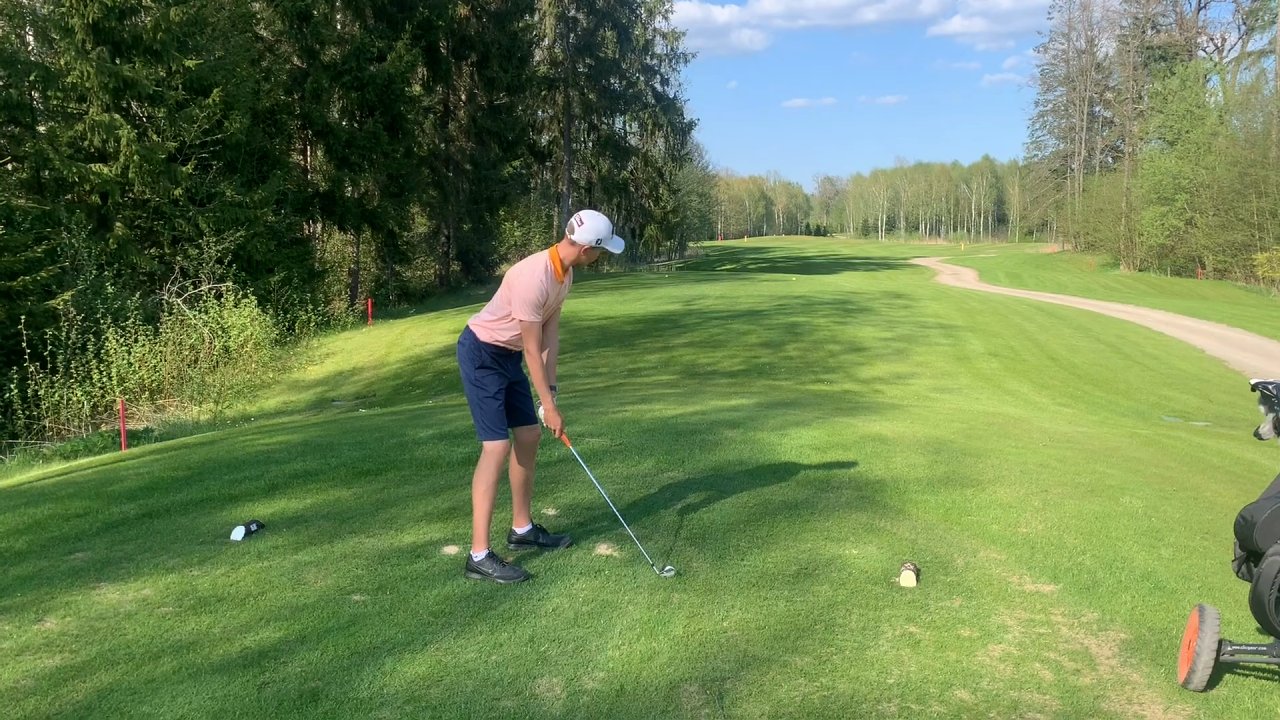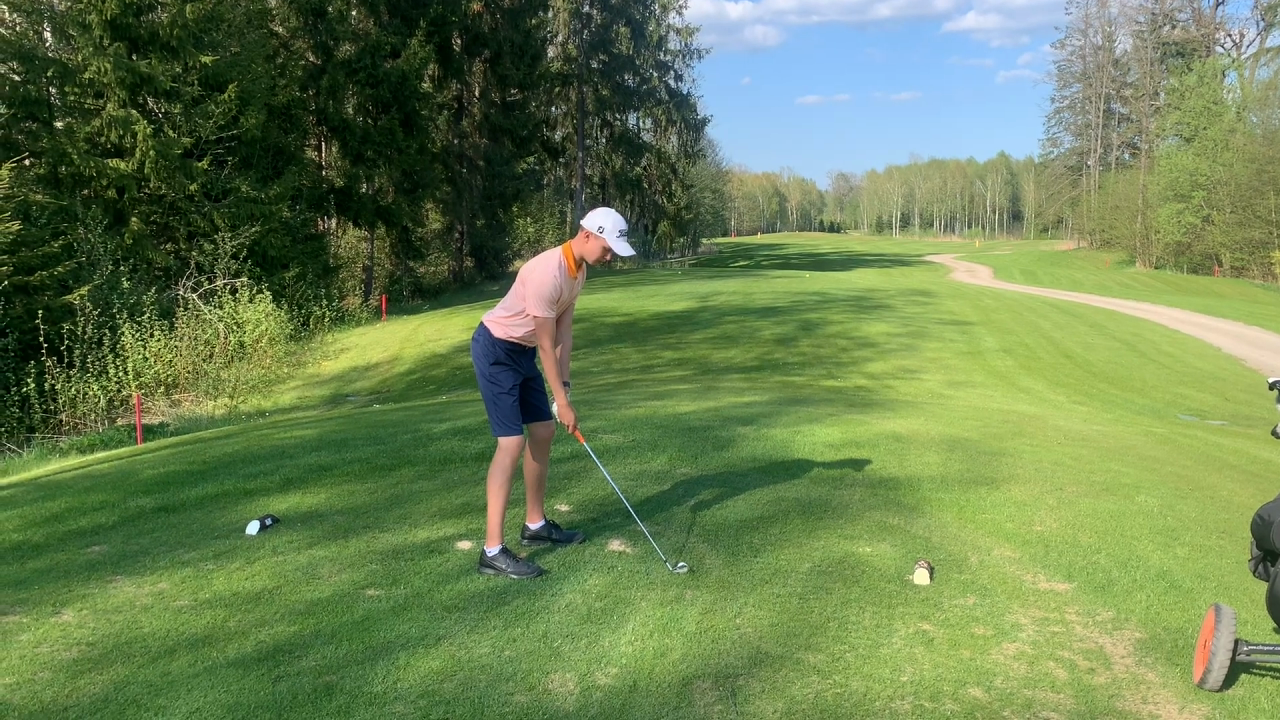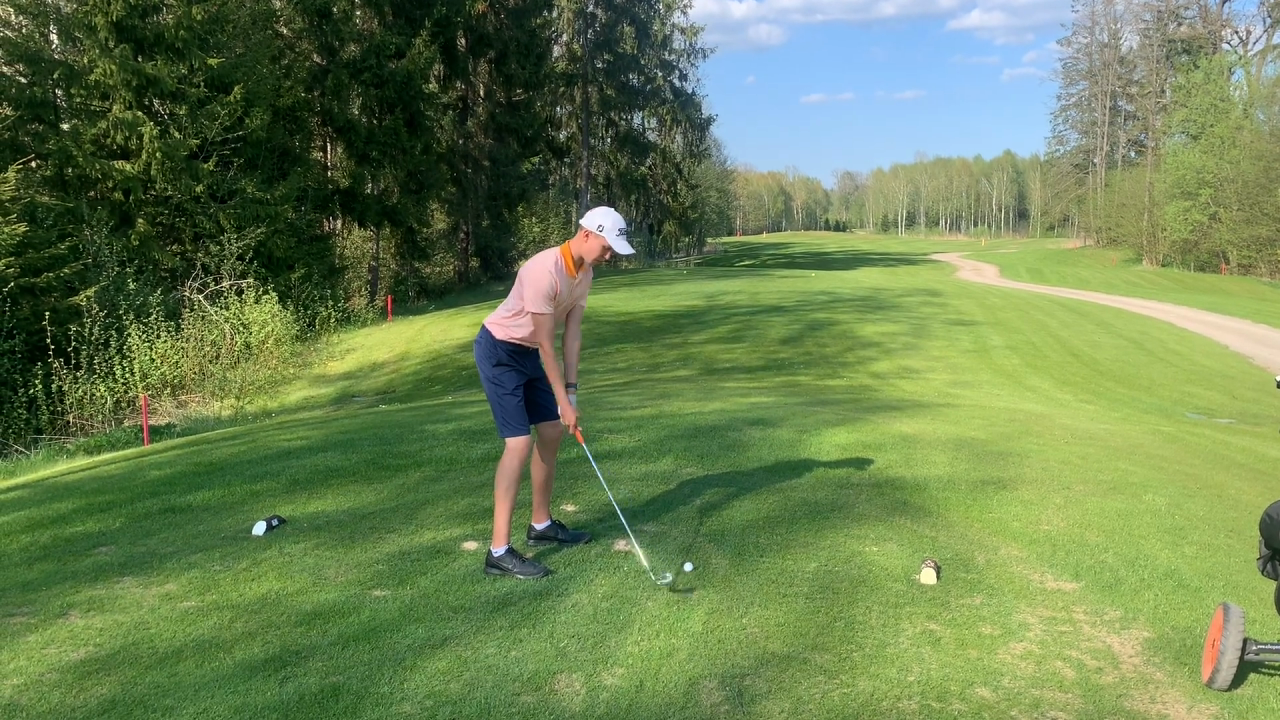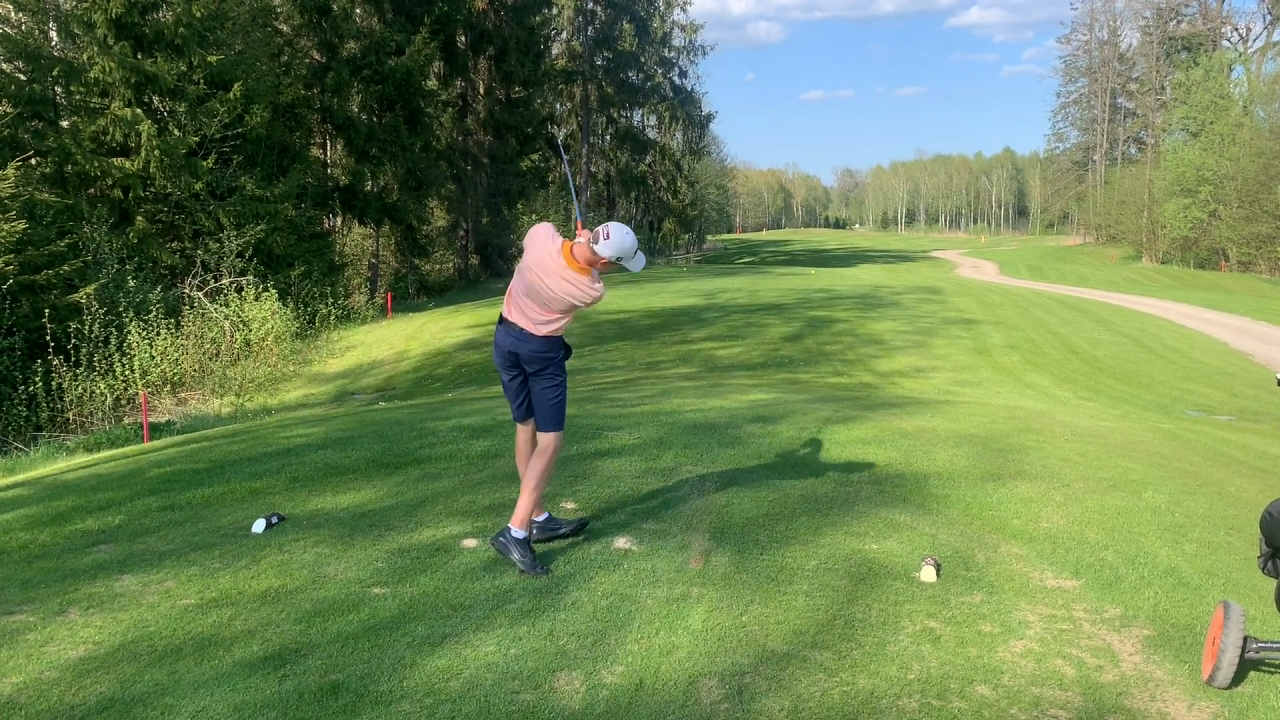
dt=1s
person 1, frame 1
left shoulder: (565, 273)
right shoulder: (533, 277)
left elbow: (550, 334)
right elbow: (532, 348)
left wrist: (551, 391)
right wrist: (549, 406)
left hip: (507, 354)
right hip: (481, 353)
left knee: (529, 435)
right knee: (497, 446)
left ankle: (522, 529)
right ankle: (479, 555)
person 1, frame 2
left shoulder: (579, 270)
right shoulder: (547, 272)
left elbow: (564, 331)
right elbow: (547, 344)
left wrist: (565, 387)
right wrist: (562, 401)
left hip: (522, 350)
right hip: (496, 349)
left knee: (543, 431)
right knee: (512, 442)
left ankle: (535, 524)
right ankle: (493, 551)
person 1, frame 3
left shoulder: (584, 274)
right shoulder: (543, 269)
left elbow: (571, 331)
right elbow: (543, 340)
left wrist: (571, 389)
right wrist: (563, 401)
left hip: (528, 352)
right hip: (499, 350)
left knee: (551, 432)
right knee: (520, 444)
left ankle: (541, 524)
right ankle: (499, 551)
person 1, frame 4
left shoulder: (539, 237)
right shoulder: (590, 290)
left wrist: (584, 243)
left hip: (506, 337)
right hip: (541, 350)
left knee: (525, 430)
right knee: (549, 443)
left ankle: (538, 520)
right ankle: (516, 532)
